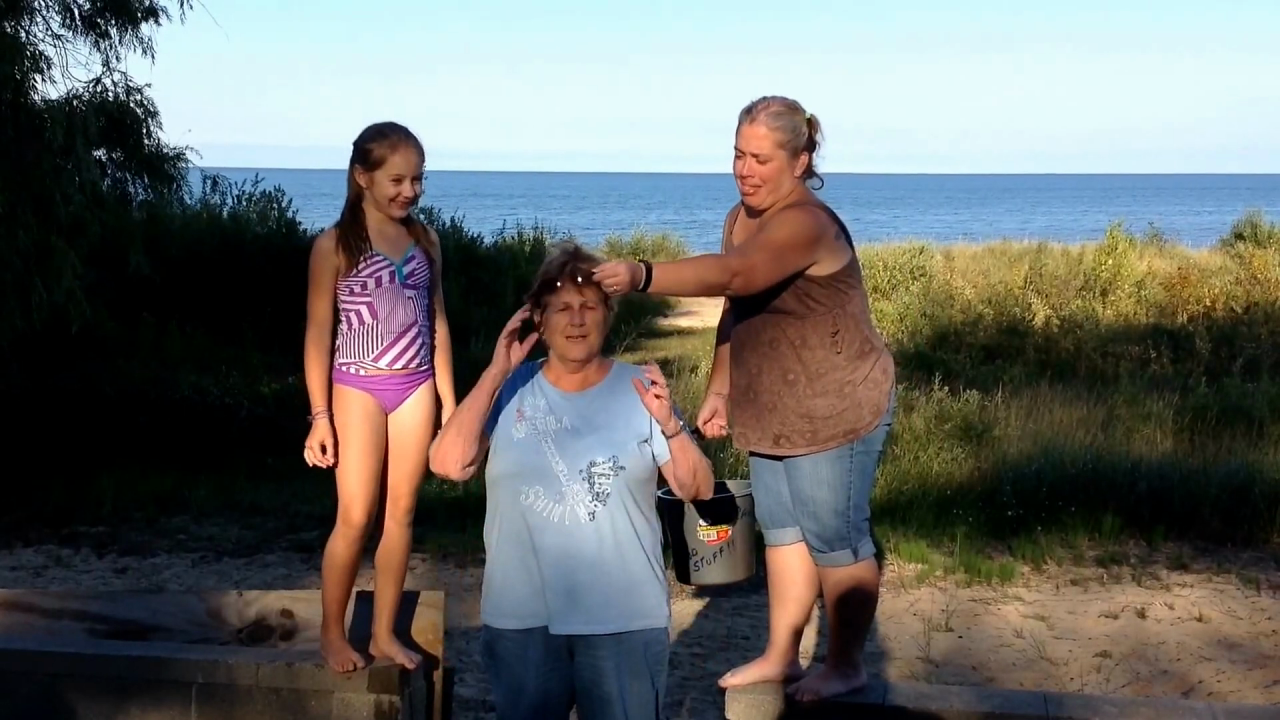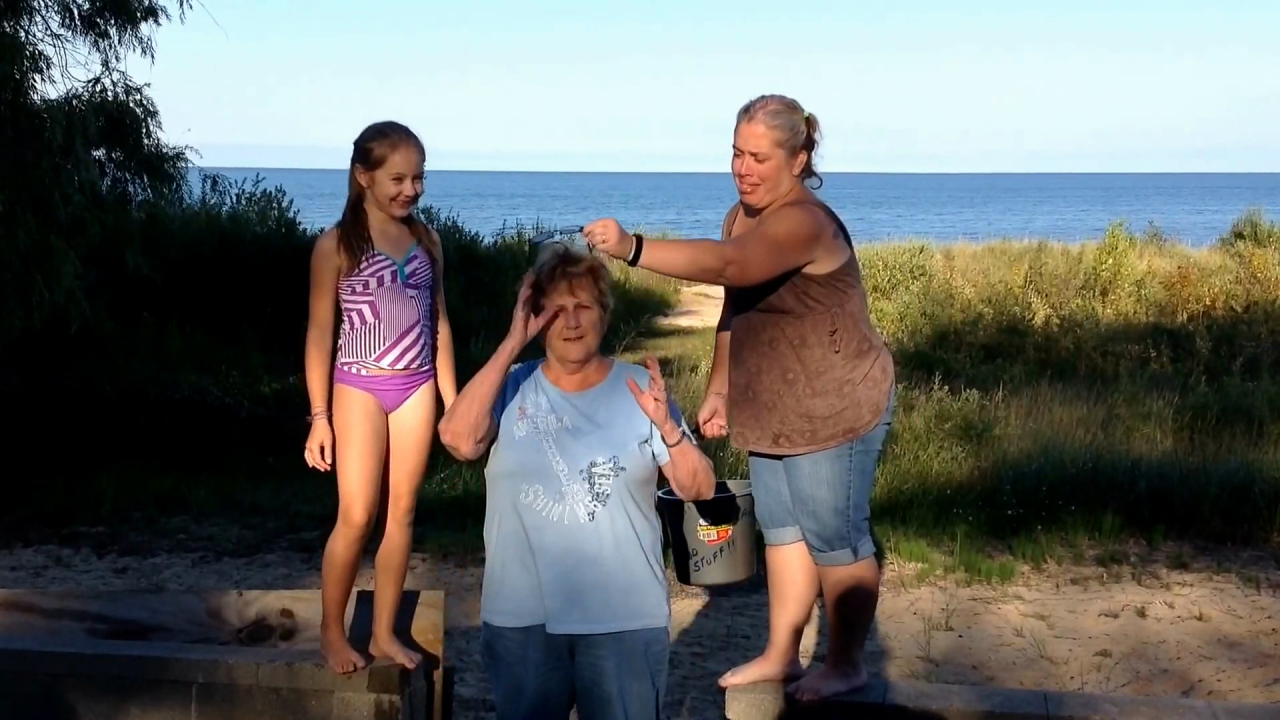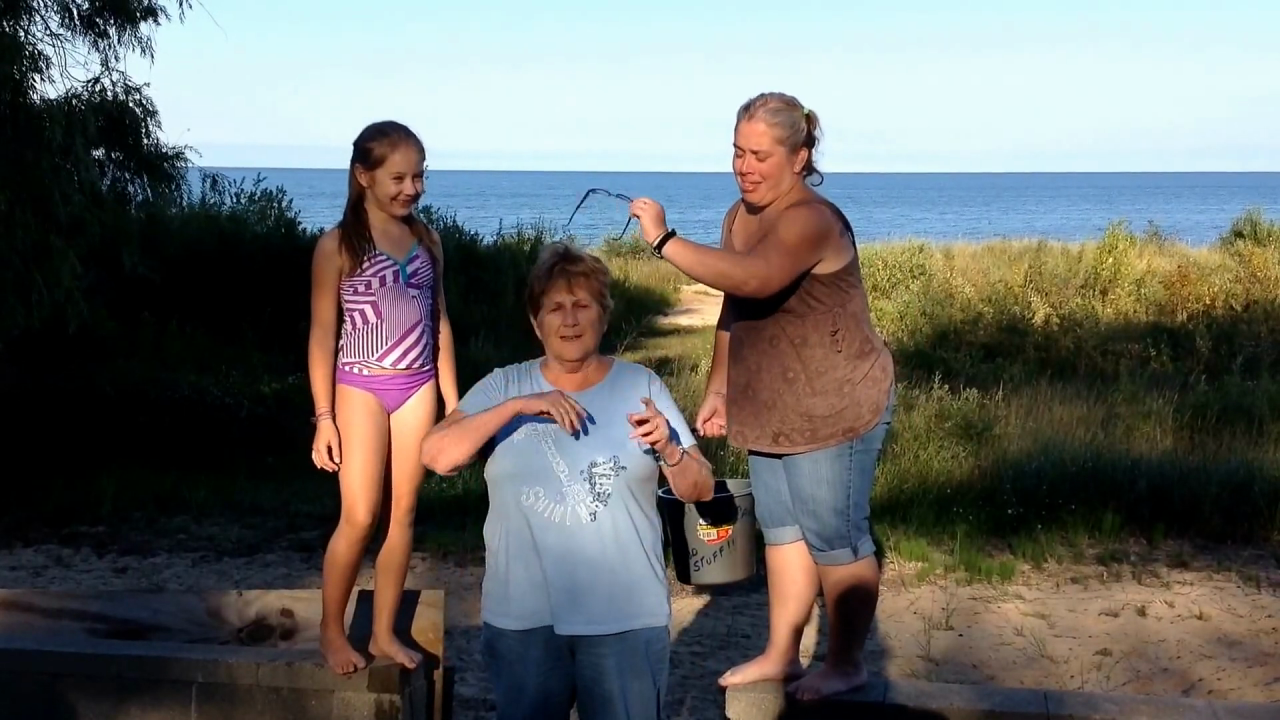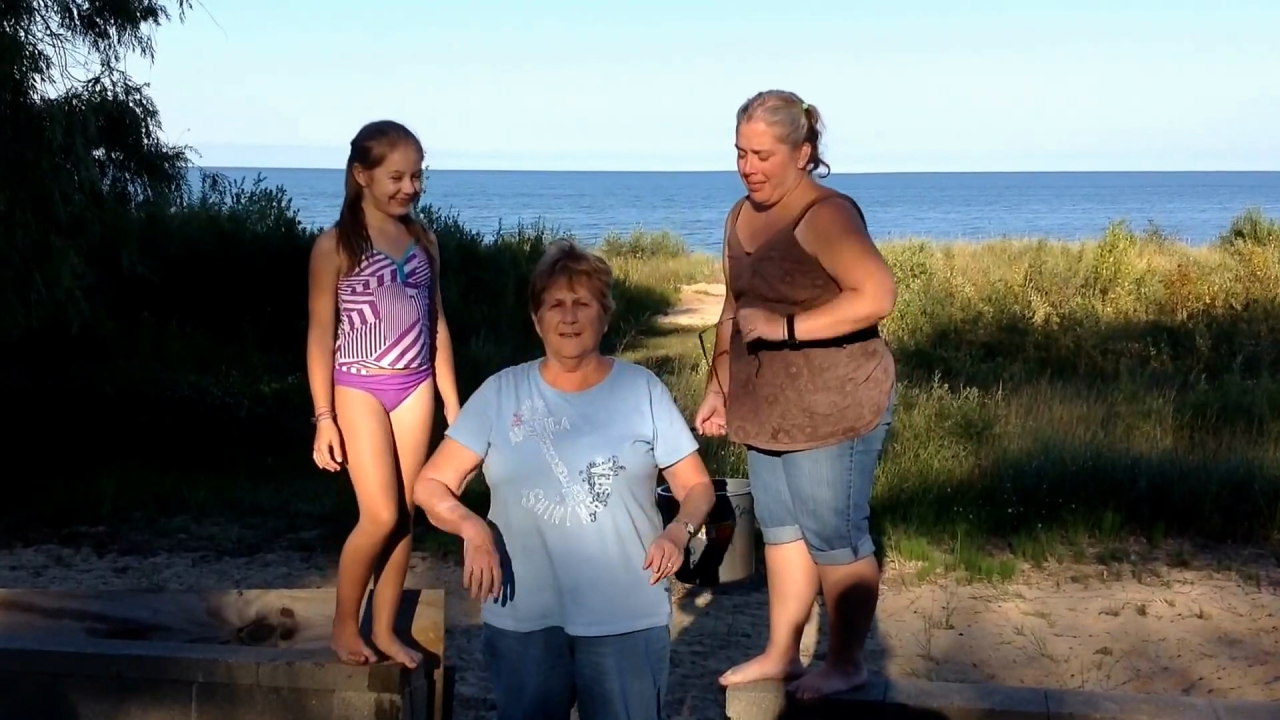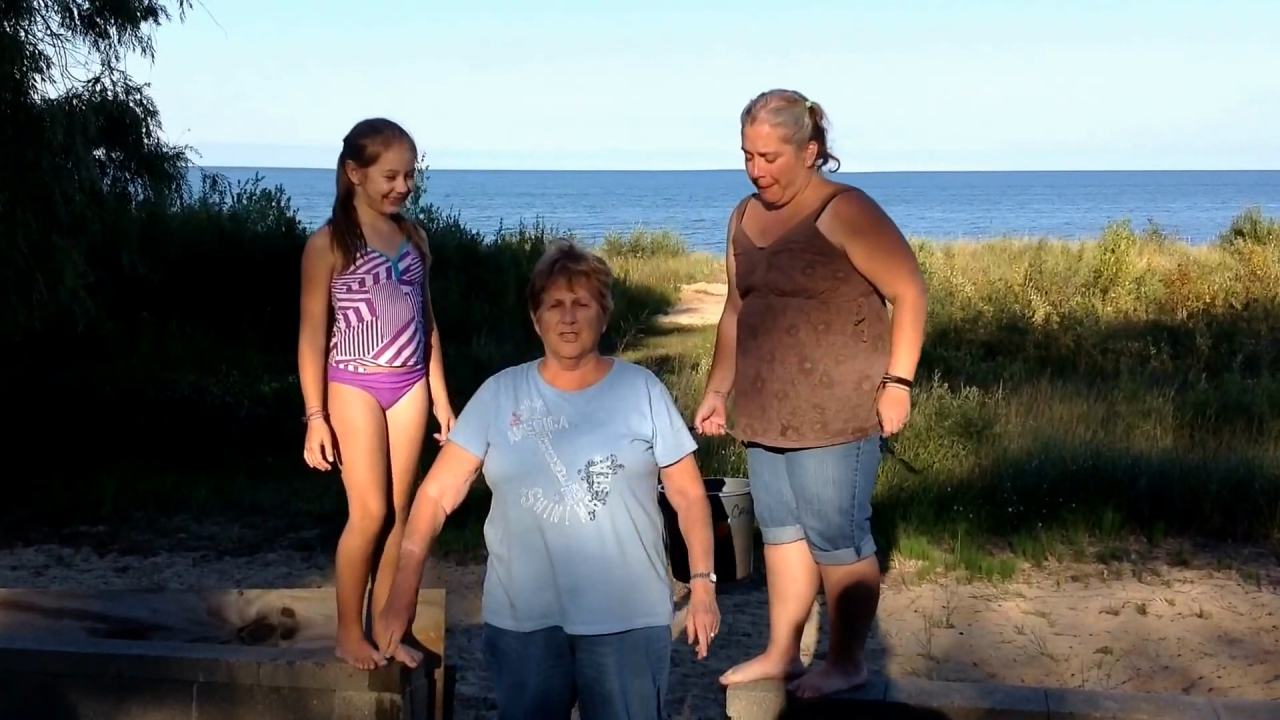
dt=0.3s
person 1, frame 1
left shoulder: (806, 223)
right shoulder: (741, 217)
left elbow: (730, 273)
left wrist: (640, 275)
right wrist: (719, 390)
left hip: (835, 410)
right hip: (774, 411)
left knee: (835, 539)
right knee: (782, 531)
left ankle: (846, 665)
right ankle: (780, 655)
person 1, frame 2
left shoulder: (805, 222)
right shoulder: (740, 217)
left elbow: (726, 264)
left wrist: (632, 248)
right wrist: (720, 390)
left hip: (835, 410)
right hip: (772, 410)
left knee: (836, 538)
right knee: (782, 530)
left ankle: (845, 664)
right ankle: (781, 655)
person 1, frame 3
left shoulder: (811, 221)
right shoulder: (740, 215)
left elbow: (753, 278)
left wrist: (664, 238)
right wrist: (719, 390)
left hip: (834, 410)
right hip: (772, 410)
left knee: (834, 537)
right knee: (781, 530)
left ankle: (846, 663)
right ankle: (780, 654)
person 1, frame 4
left shoulder: (827, 216)
right shoulder: (741, 217)
left elbow: (875, 297)
left wrist: (787, 327)
right wrist: (718, 389)
left hip: (834, 408)
right hip: (769, 410)
left knee: (836, 538)
right knee: (781, 530)
left ankle: (846, 662)
right ankle: (780, 654)
person 1, frame 5
left shoulder: (846, 212)
right shoulder: (746, 217)
left elbow: (909, 293)
left wrist: (898, 382)
right wrist: (717, 390)
left hip: (835, 410)
right hip: (769, 410)
left knee: (837, 538)
right knee: (781, 529)
left ankle: (846, 662)
right ankle: (780, 653)
person 2, frame 1
left shoulder: (425, 240)
right shoulder: (335, 244)
right elbow: (318, 333)
left wrist: (449, 400)
right wrist: (319, 415)
left hip: (415, 389)
right hip: (359, 389)
left knee: (401, 513)
right knee: (355, 517)
left ankle: (384, 633)
right ankle: (332, 631)
person 2, frame 2
left shoulder: (427, 240)
right shoulder: (337, 245)
right elbow: (320, 333)
left wrist: (452, 399)
right wrist: (319, 416)
left hip: (417, 389)
right hip: (360, 389)
left knee: (402, 513)
right knee: (356, 516)
left ankle: (384, 633)
right ankle: (332, 631)
person 2, frame 3
left shoulder: (427, 240)
right shoulder: (339, 244)
right elbow: (322, 333)
left wrist: (453, 401)
right wrist: (323, 417)
left hip: (417, 389)
right hip: (361, 388)
left knee: (402, 513)
right knee: (359, 516)
left ankle: (384, 632)
right ankle: (331, 628)
person 2, frame 4
left shoulder: (423, 240)
right shoulder: (336, 245)
right elbow: (320, 335)
left wrist: (452, 400)
right wrist: (324, 418)
left hip: (415, 389)
right hip: (360, 388)
left knee: (406, 513)
right knee: (380, 515)
left ankle: (385, 630)
right ankle: (344, 626)
person 2, frame 5
left shoulder: (414, 237)
right shoulder: (329, 242)
right elbow: (312, 333)
left wrist: (441, 398)
right wrist: (315, 417)
left hip: (409, 386)
right hip: (355, 386)
left knee: (399, 511)
right knee: (370, 511)
right ankle: (348, 631)
person 3, frame 1
left shoulder: (639, 388)
right shoulder: (511, 389)
left elbow: (699, 489)
right elbow: (448, 464)
left wrist: (672, 429)
right wrist: (496, 372)
left hip: (624, 617)
right hip: (521, 617)
person 3, frame 2
left shoulder: (639, 387)
right shoulder: (511, 386)
left elbow: (699, 488)
right elbow: (458, 438)
left wrist: (666, 426)
right wrist: (513, 343)
left hip: (624, 617)
right hip: (521, 616)
person 3, frame 3
left shoulder: (640, 387)
right shoulder: (503, 386)
left elbow: (700, 489)
right elbow: (437, 455)
left wrist: (669, 448)
right wrist: (518, 404)
left hip: (624, 617)
right hip: (522, 616)
person 3, frame 4
left shoulder: (642, 389)
right shoulder: (500, 393)
left elbow: (696, 485)
right elbow: (431, 484)
left wrist: (679, 531)
right wrist: (473, 530)
left hip: (625, 617)
right hip: (523, 618)
person 3, frame 5
left shoulder: (642, 389)
right shoulder: (499, 394)
left elbow: (689, 493)
right elbow: (436, 494)
left wrist: (701, 579)
right wrist: (404, 587)
left hip: (626, 617)
right hip: (522, 618)
